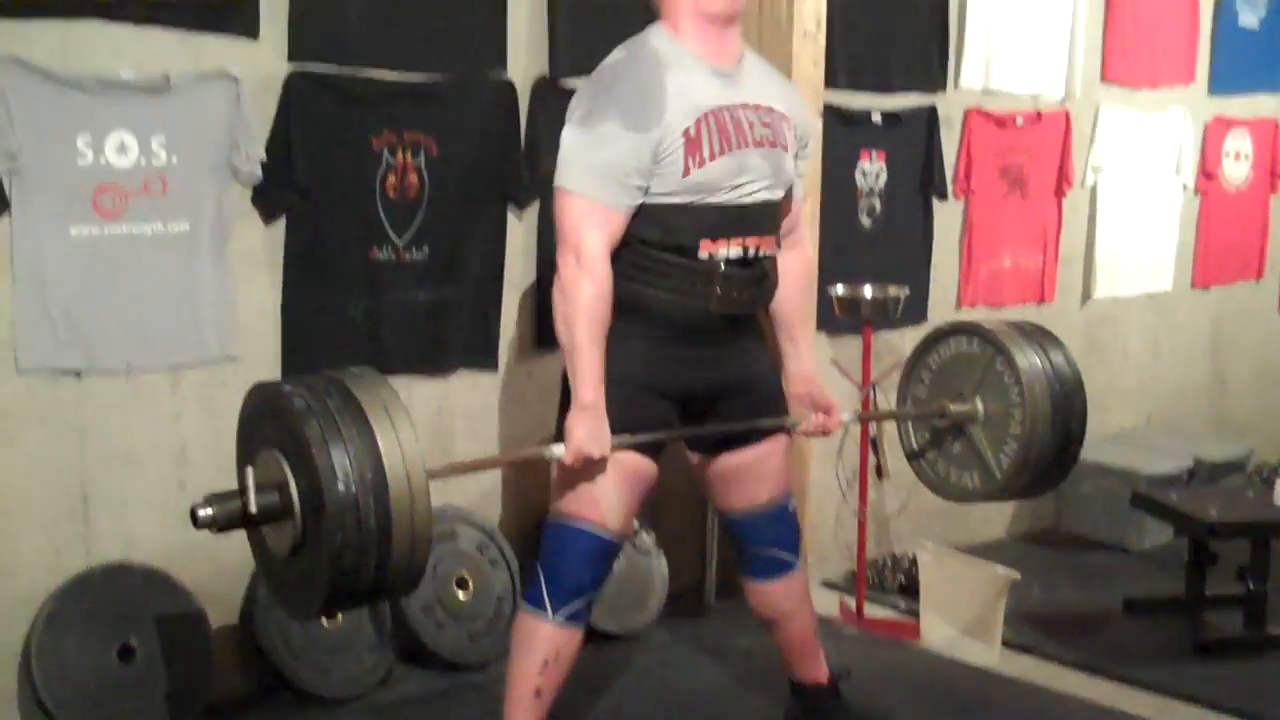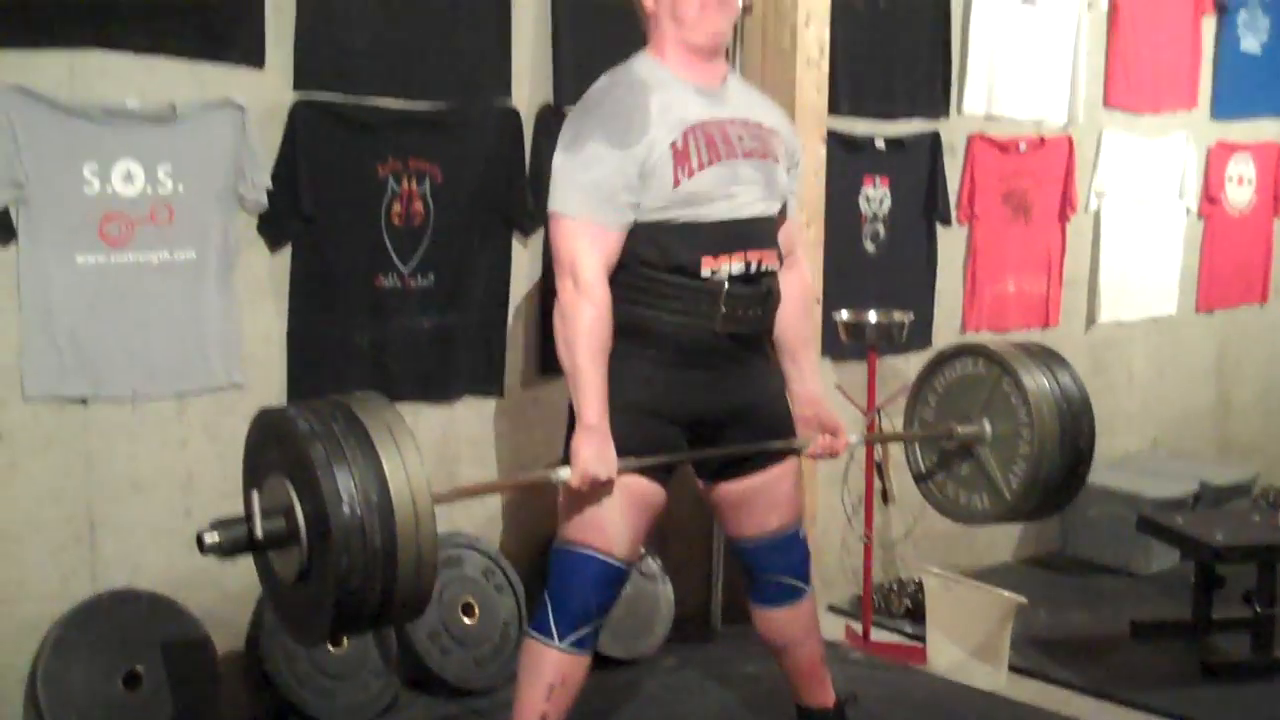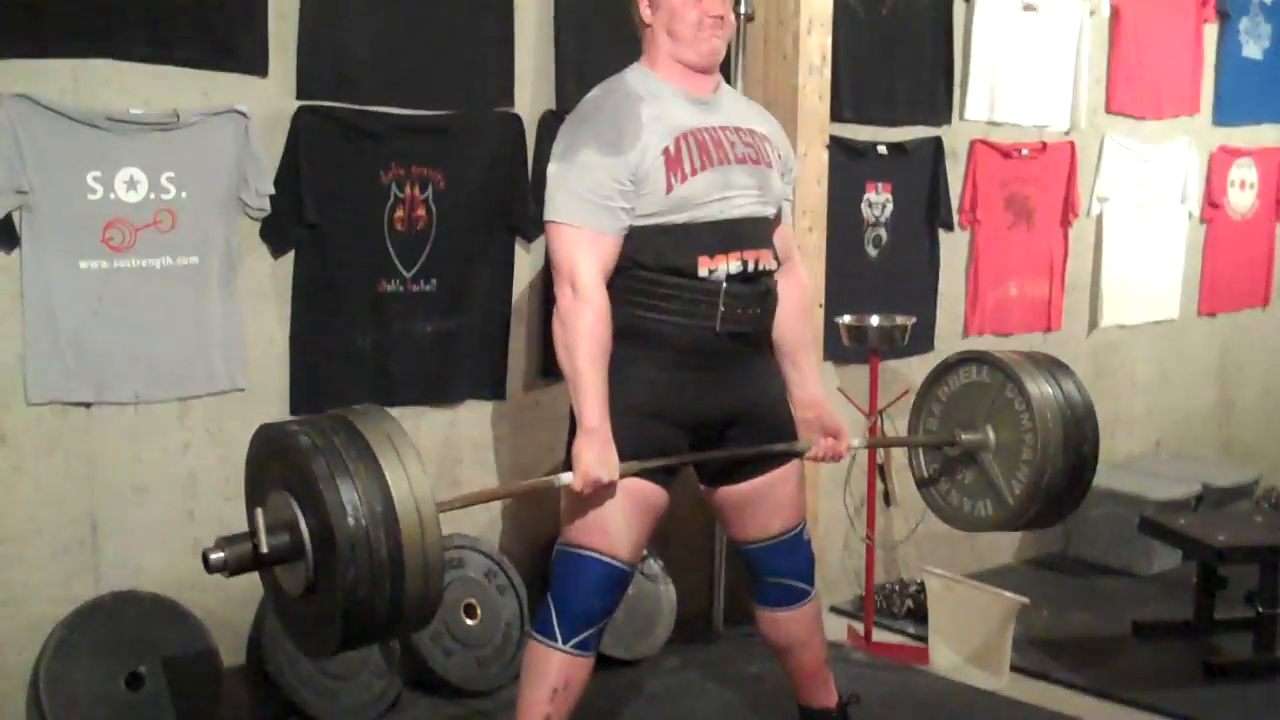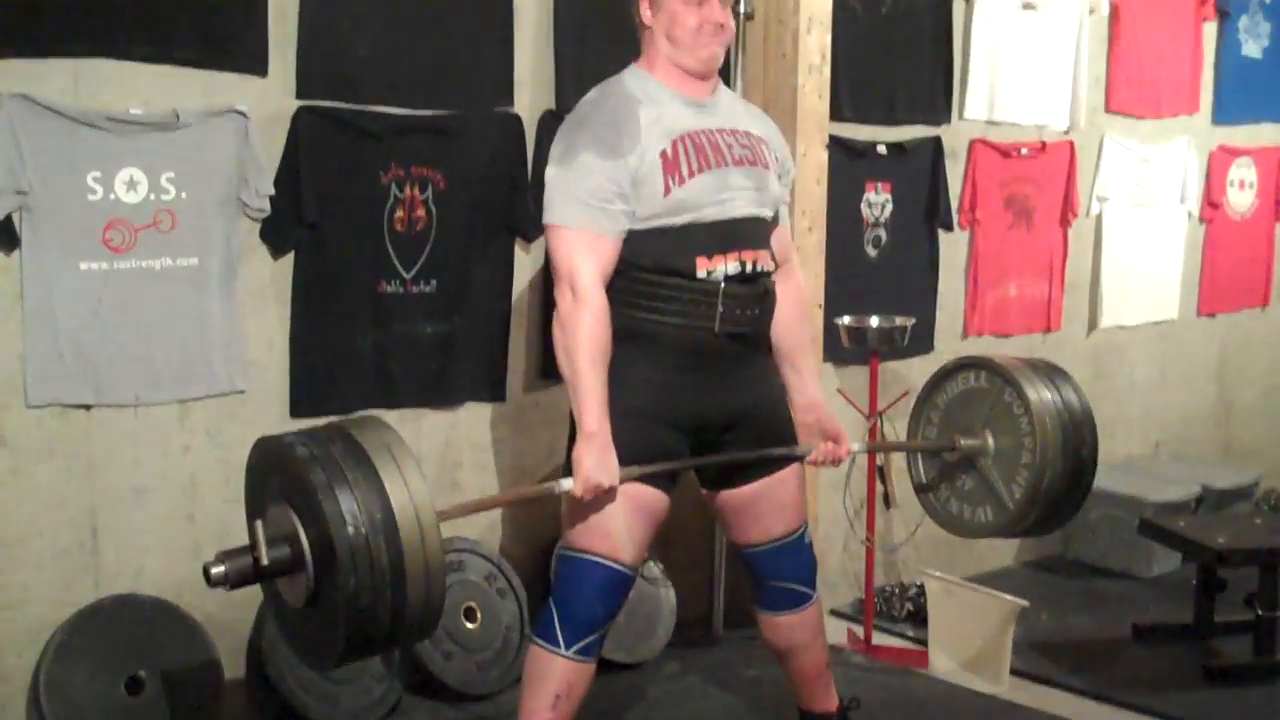
dt=0.1s
person 1, frame 1
left shoulder: (781, 100)
right shoulder: (625, 92)
left elbow: (792, 241)
right elbow: (583, 258)
left wrist: (799, 371)
right wrist: (587, 407)
left hip: (734, 343)
right hip: (635, 345)
left knee: (770, 535)
right knee: (579, 552)
person 1, frame 2
left shoulder: (768, 120)
right shoulder: (617, 112)
left elbow: (789, 265)
right elbow: (582, 281)
left wrist: (807, 391)
right wrist: (592, 425)
left hip: (745, 371)
right hip: (642, 373)
left knee: (781, 563)
right knee: (587, 582)
person 1, frame 3
left shoulder: (759, 126)
right shoulder: (611, 120)
left elbow: (787, 269)
right elbow: (580, 288)
left wrist: (808, 395)
right wrist: (593, 429)
left hip: (747, 373)
right hip: (643, 377)
left knee: (786, 566)
right knee: (589, 585)
person 1, frame 4
left shoulder: (757, 129)
right shoulder: (607, 122)
left elbow: (784, 273)
right elbow: (579, 291)
left wrist: (808, 400)
right wrist: (592, 433)
left hip: (745, 375)
right hip: (642, 378)
left knee: (787, 568)
right knee: (593, 587)
